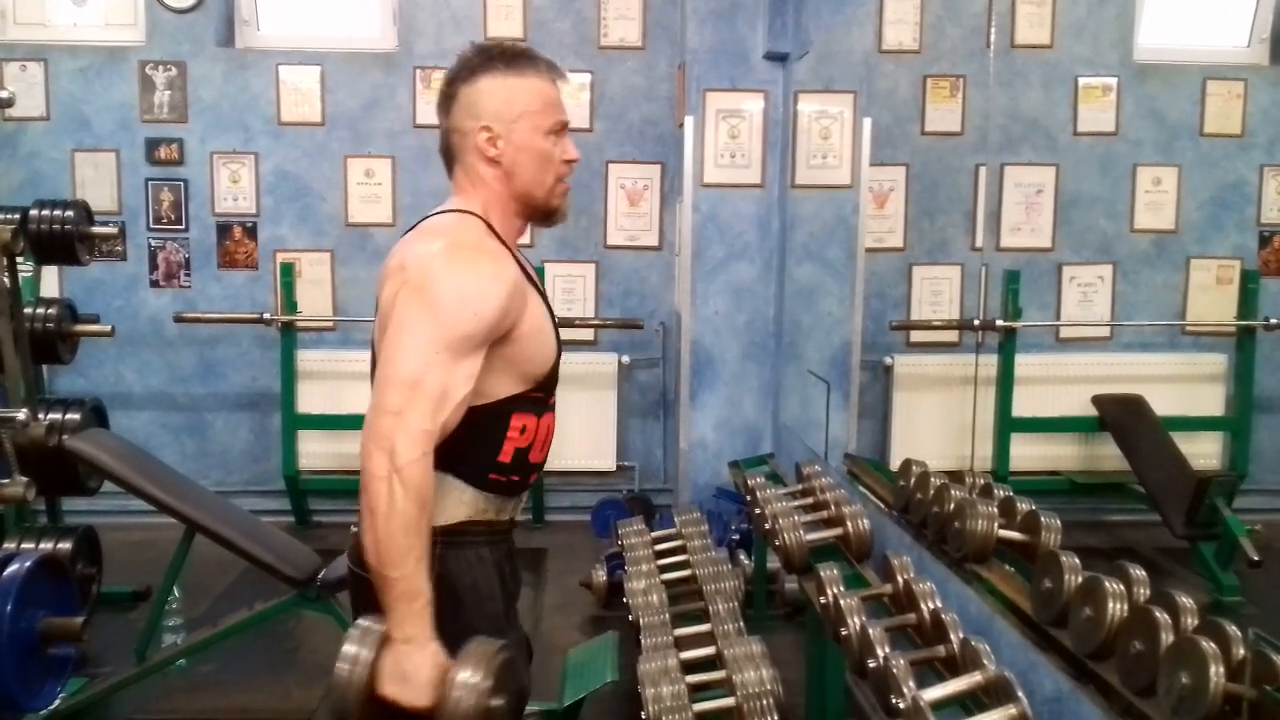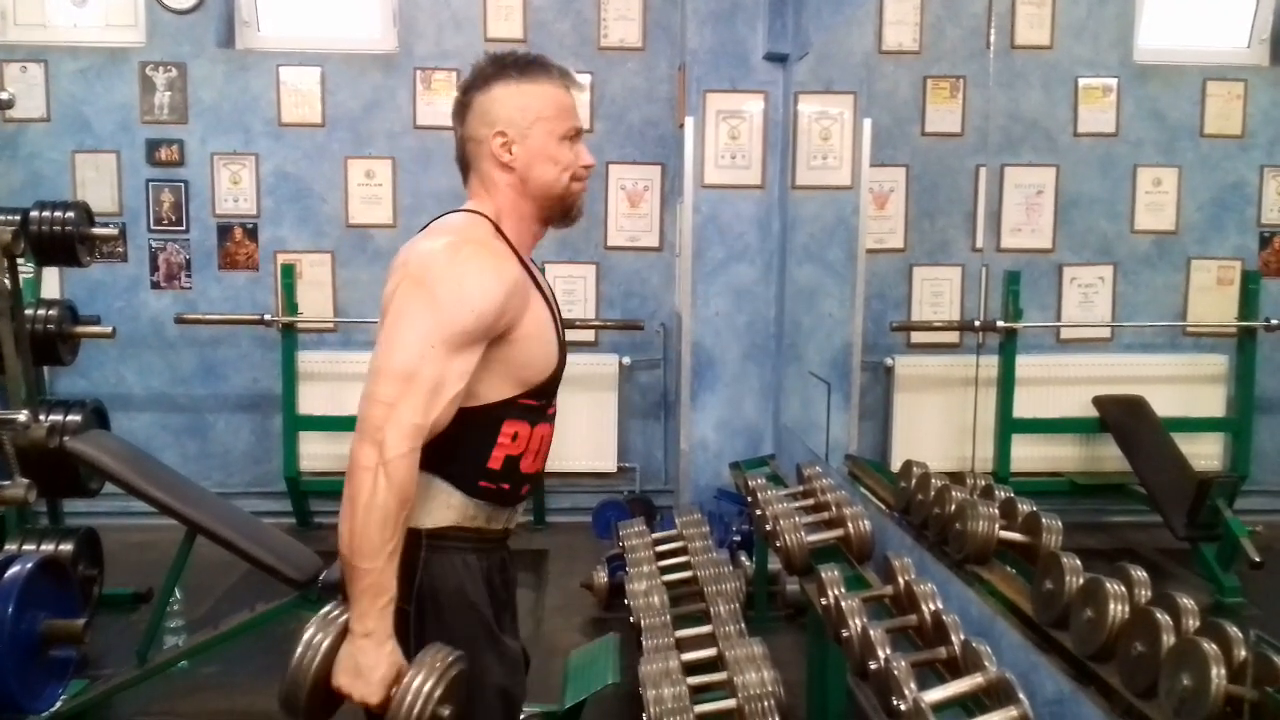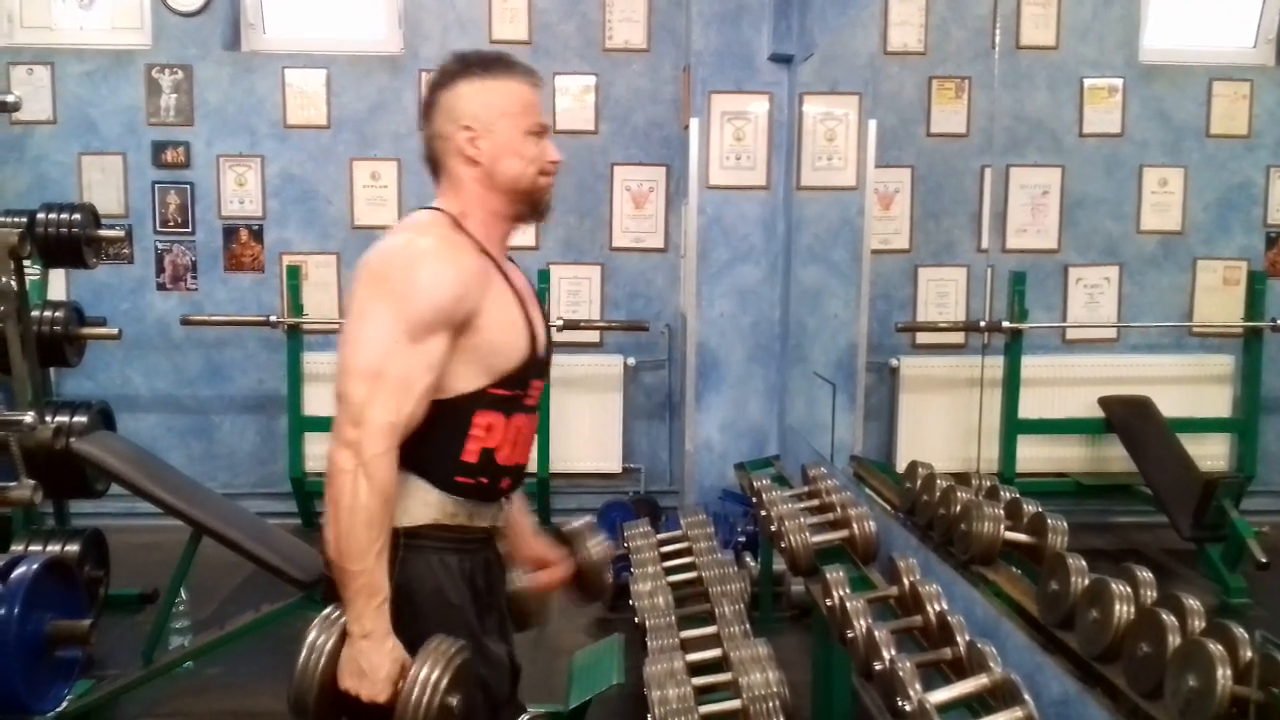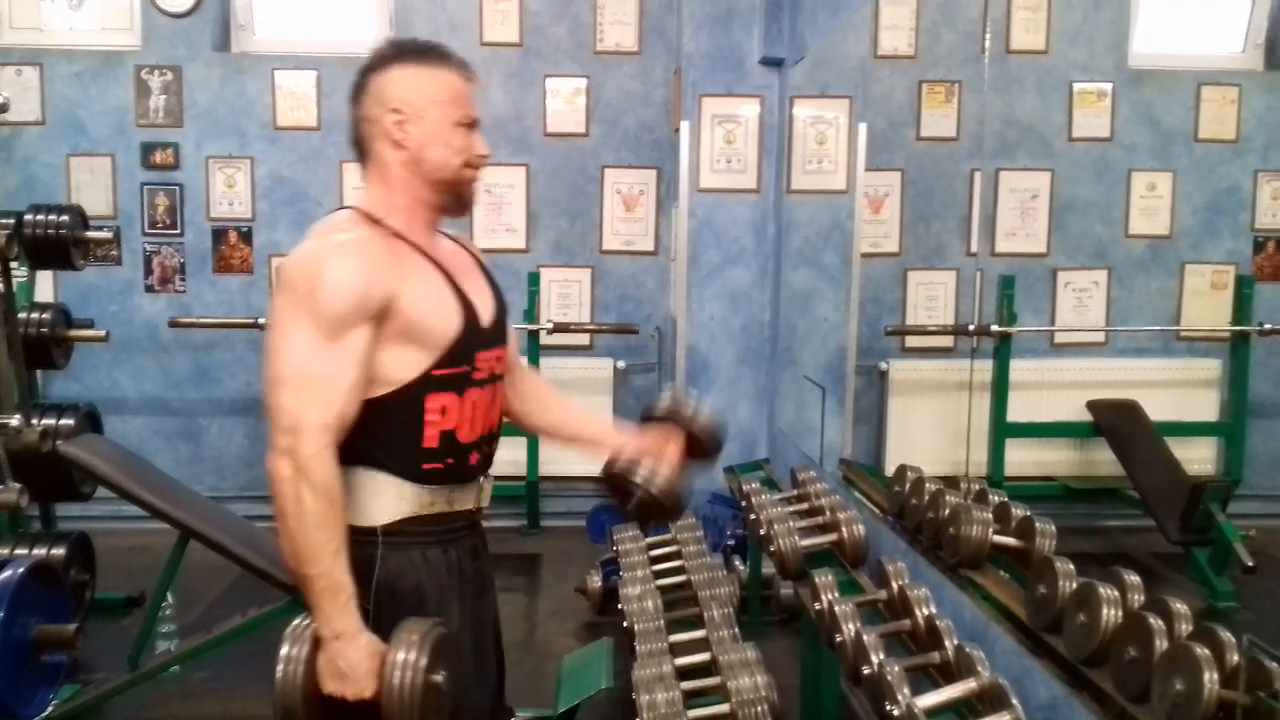
dt=0.2s
person 1, frame 1
left shoulder: (480, 255)
right shoulder: (462, 264)
right elbow: (396, 452)
right wrist: (411, 635)
left hip: (467, 553)
right hip: (436, 565)
person 1, frame 2
left shoulder: (504, 266)
right shoulder: (466, 265)
right elbow: (384, 446)
right wrist: (371, 631)
left hip: (471, 561)
right hip: (427, 570)
person 1, frame 3
left shoulder: (491, 267)
right shoulder: (427, 265)
right elbow: (364, 446)
left wrist: (521, 535)
right wrist: (372, 630)
left hip: (466, 560)
right hip: (407, 571)
person 1, frame 4
left shoulder: (452, 255)
right shoulder: (344, 259)
left elbow: (508, 382)
right elbow: (297, 453)
left wrist: (622, 440)
right wrist: (341, 627)
left hip: (455, 552)
right hip: (388, 568)
